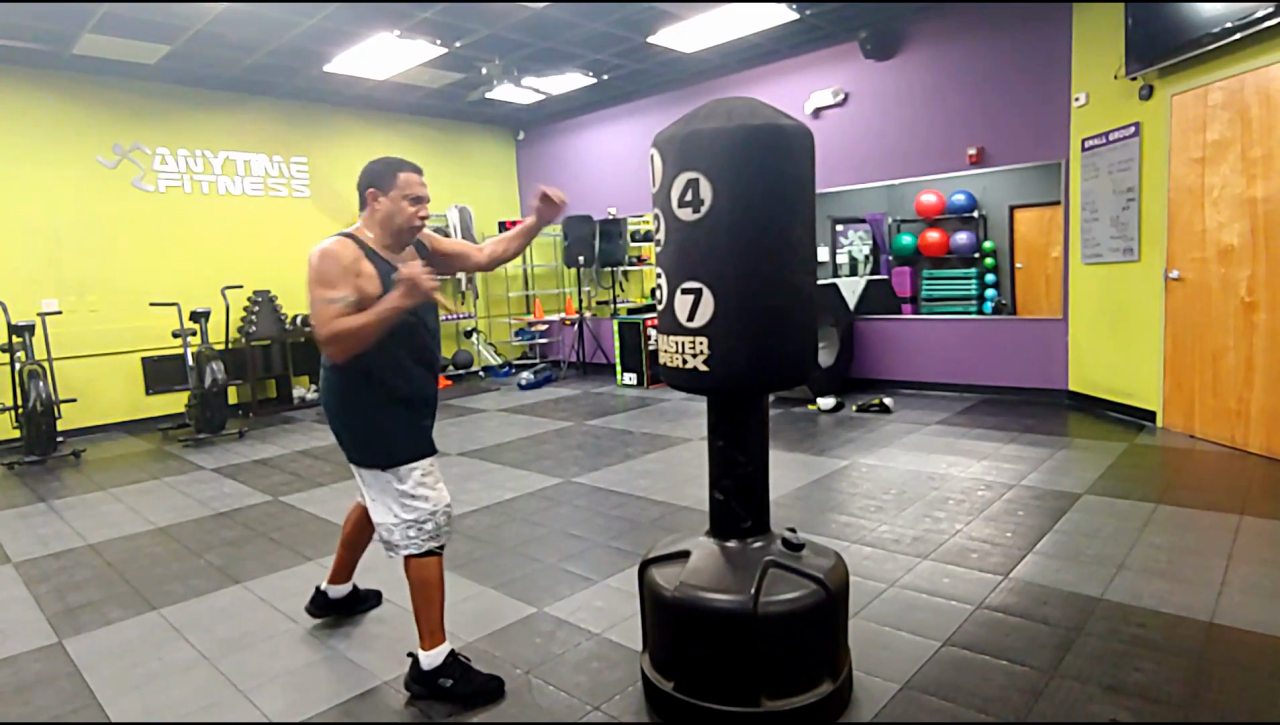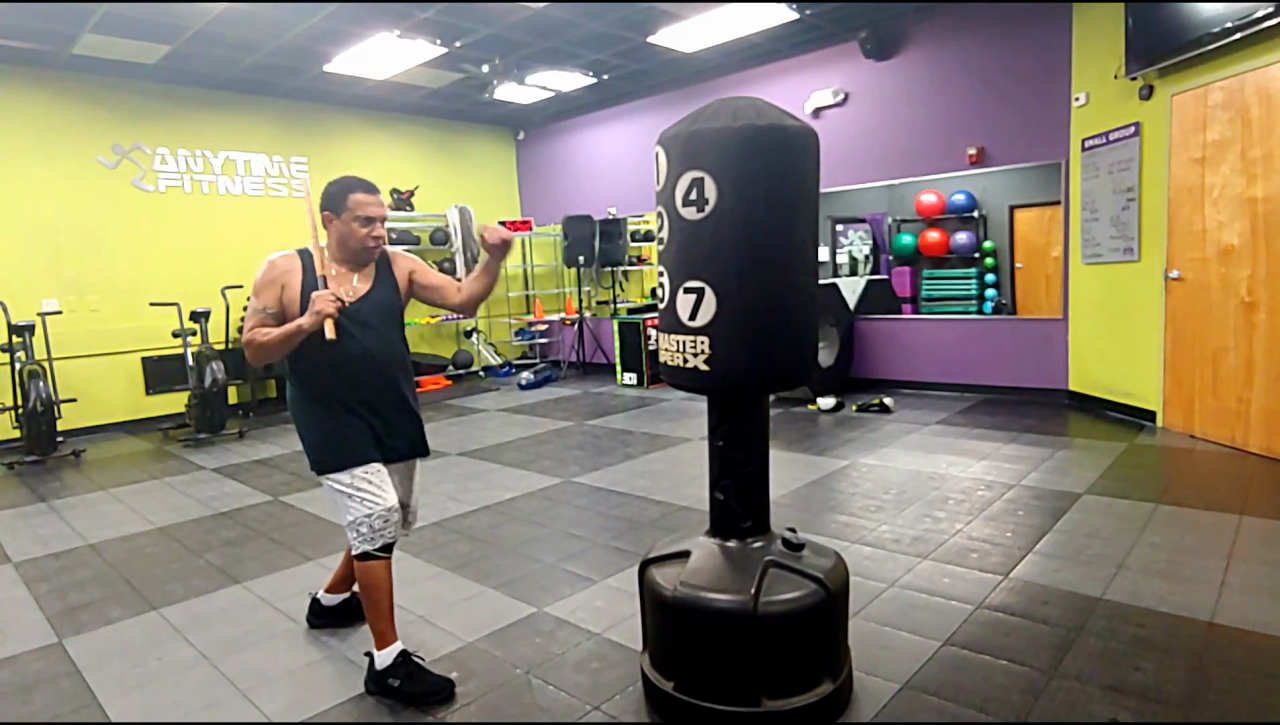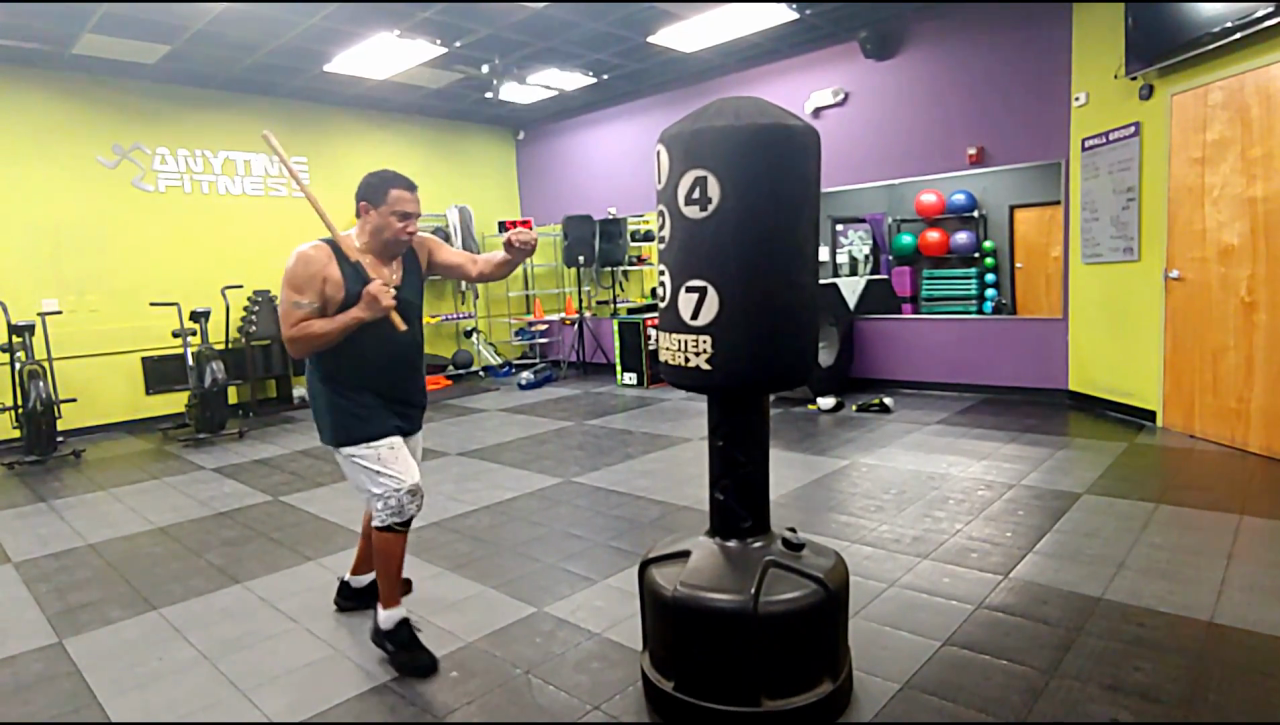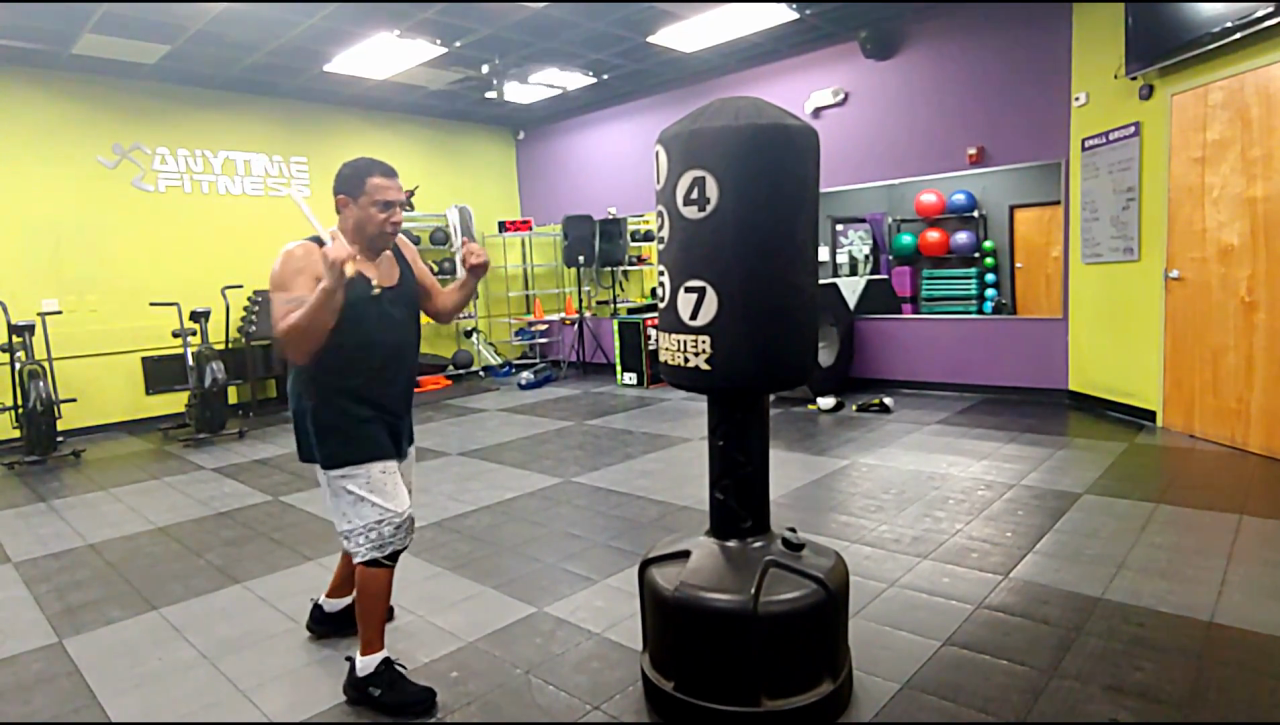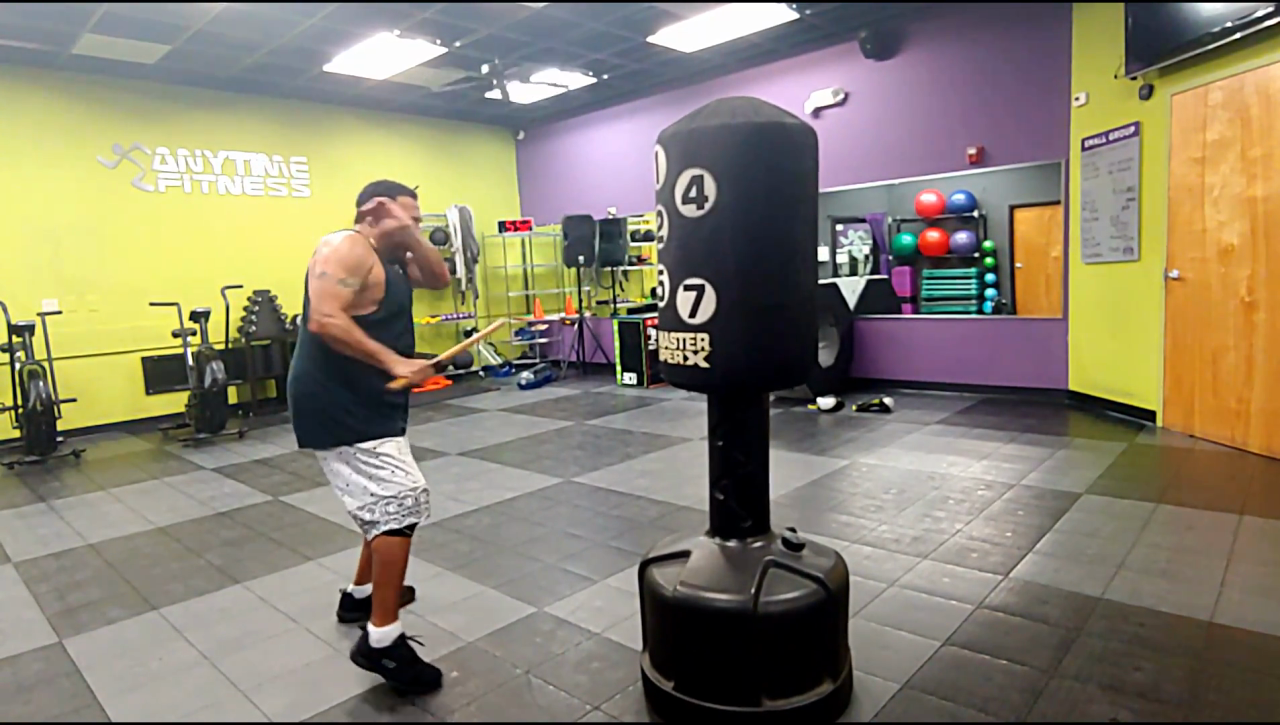
dt=1s
person 1, frame 1
left shoulder: (417, 245)
right shoulder: (337, 256)
left elbow: (482, 257)
right elbow: (332, 344)
left wrist: (534, 222)
right wrist: (397, 300)
left hip: (398, 406)
right hip: (373, 412)
left knee: (384, 499)
right knee: (424, 521)
left ankle: (334, 591)
right ankle: (432, 664)
person 1, frame 2
left shoulder: (398, 264)
right shoulder: (283, 270)
left elbow: (463, 300)
right elbow: (254, 349)
left wrist: (493, 259)
right wrist: (304, 322)
left hip: (396, 421)
right hip: (336, 426)
left knee: (379, 522)
right knee: (376, 523)
left ankle: (332, 600)
right ankle: (387, 663)
person 1, frame 3
left shoulder: (417, 248)
right shoulder: (314, 260)
left elbow: (477, 268)
right elbow: (296, 341)
left wrist: (513, 253)
right wrist: (364, 311)
left hip: (400, 400)
right hip: (349, 405)
left knee: (392, 490)
right knee: (396, 493)
left ankle: (359, 582)
right ankle: (391, 621)
person 1, frame 4
left shoulder: (402, 251)
right shoulder: (303, 259)
left elbow: (442, 308)
right elbow: (295, 349)
left wrist: (470, 277)
right wrist: (331, 286)
left hip: (389, 416)
right hip: (338, 421)
left knee: (376, 521)
right knee: (384, 528)
left ankle: (334, 606)
right ankle: (369, 671)
person 1, frame 5
left shoulder: (389, 258)
right shoulder: (345, 249)
left elbow: (439, 277)
right elbow: (326, 321)
left wrist: (408, 230)
right wrist: (392, 361)
left hip: (363, 403)
right hip: (339, 406)
left knee: (383, 499)
right knee: (401, 502)
left ankle: (362, 593)
right ankle: (382, 639)
